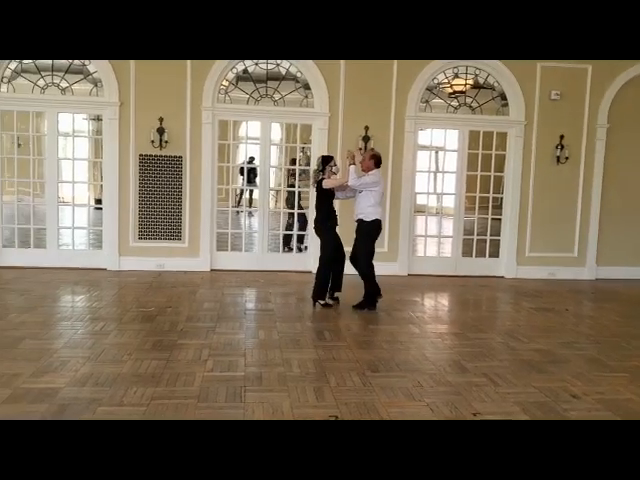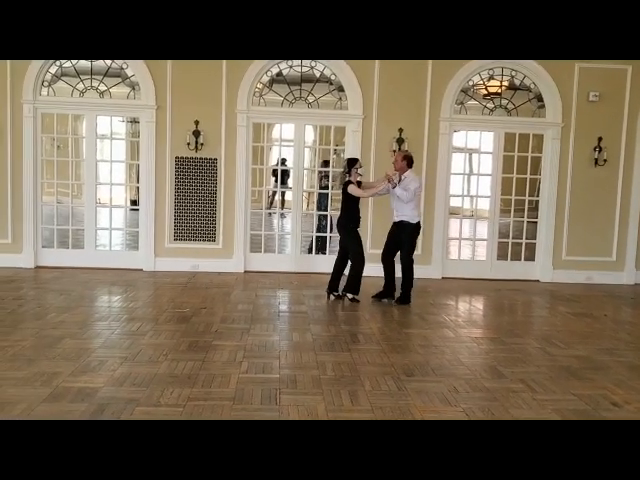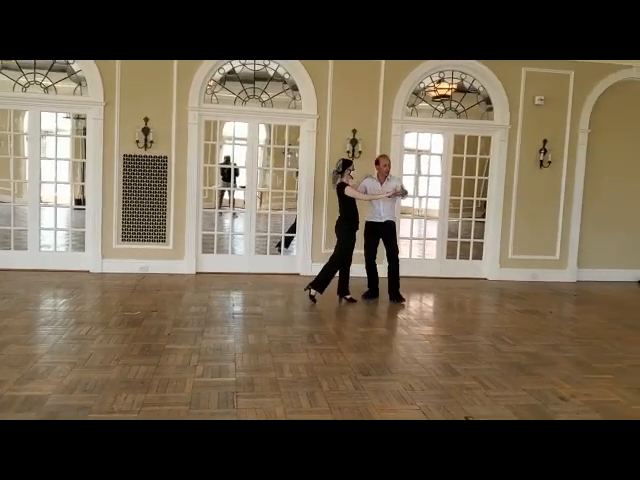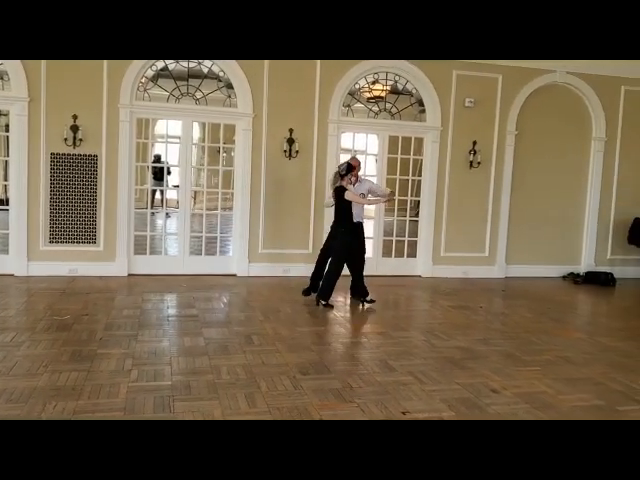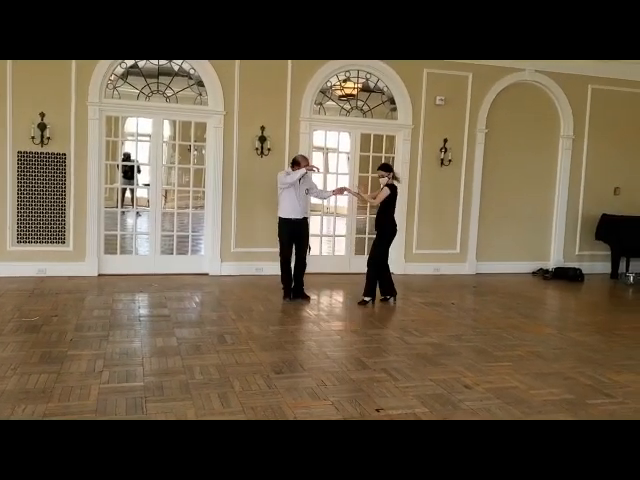
dt=1s
person 1, frame 1
left shoulder: (374, 178)
right shoulder: (366, 178)
left elbow: (352, 183)
right elbow: (351, 189)
left wrist: (351, 163)
left hip: (370, 224)
right hip: (365, 224)
left knee: (365, 262)
right knee: (355, 258)
left ankle: (370, 301)
right ankle: (373, 291)
person 1, frame 2
left shoulder: (413, 179)
right shoulder: (394, 178)
left elbow: (407, 197)
right elbow: (378, 191)
left wrist: (394, 185)
left hip: (410, 225)
right hip: (397, 224)
left knee: (406, 259)
right knee: (387, 256)
left ankle: (405, 294)
right ankle: (388, 290)
person 1, frame 3
left shoulder: (395, 181)
right shoulder: (368, 181)
left elbow: (402, 192)
left wrist: (403, 192)
left hip: (389, 223)
right hip: (372, 223)
left knee: (393, 257)
right knee: (369, 258)
left ankle: (394, 293)
right ankle: (373, 290)
person 1, frame 4
left shoulder: (366, 183)
left elbow: (379, 191)
right elbow: (328, 202)
left wrist: (389, 194)
left hip: (357, 226)
left knee: (359, 258)
right knee: (324, 254)
left ankle: (356, 289)
right ankle: (313, 286)
person 1, frame 5
left shoulder: (307, 179)
right shoulder: (283, 175)
left elbow: (318, 193)
right elbow: (287, 181)
left wrist: (333, 192)
right wrist: (304, 170)
left hip: (302, 222)
right hip: (286, 222)
left knee: (301, 257)
right knee: (285, 257)
left ankle: (298, 290)
right ankle: (287, 290)
person 2, frame 1
left shoulder: (329, 183)
right shoulder: (323, 182)
left elbow: (342, 188)
right elbow: (344, 181)
left hip: (328, 224)
right hip: (324, 225)
left knee: (339, 257)
right knee: (326, 260)
left ankle: (332, 292)
right ankle: (319, 297)
person 2, frame 2
left shoulder: (357, 184)
right shoulder: (348, 185)
left elbow: (373, 185)
right elbow: (365, 194)
left wrist: (388, 178)
right wrist: (384, 186)
left hip: (348, 226)
right hip: (347, 226)
left knee: (343, 258)
right knee: (358, 259)
left ankle: (333, 289)
right ankle: (350, 292)
person 2, frame 3
left shoulder: (344, 186)
right shoulder: (344, 187)
left elbow: (357, 190)
right elbow: (365, 197)
right wrist: (385, 194)
left hip: (347, 227)
right hip: (345, 227)
left knee: (345, 261)
right knee: (337, 260)
left ankle: (343, 293)
right ankle: (314, 287)
person 2, frame 4
left shoulder: (339, 189)
right shoulder: (344, 191)
right elbow: (366, 202)
right wrist: (385, 199)
left hip: (344, 231)
right hip: (341, 232)
right knee: (336, 264)
left ankle: (361, 294)
right ankle: (322, 298)
person 2, frame 5
left shoulder: (390, 187)
right shoulder: (385, 188)
left elbow: (375, 202)
right elbow: (368, 198)
left wrist: (365, 195)
right wrist: (350, 191)
left hip: (387, 229)
right hip: (382, 228)
left knee: (373, 261)
right knee: (381, 261)
left ankle: (369, 295)
right ankle: (389, 293)
